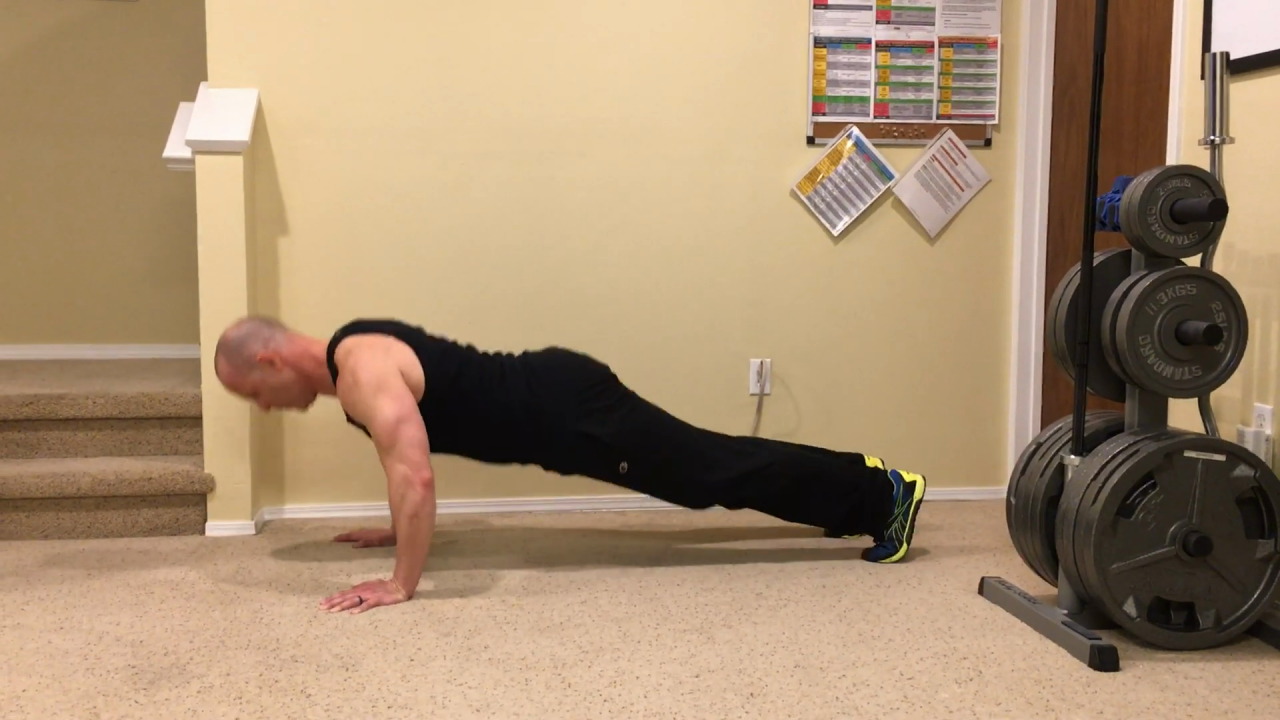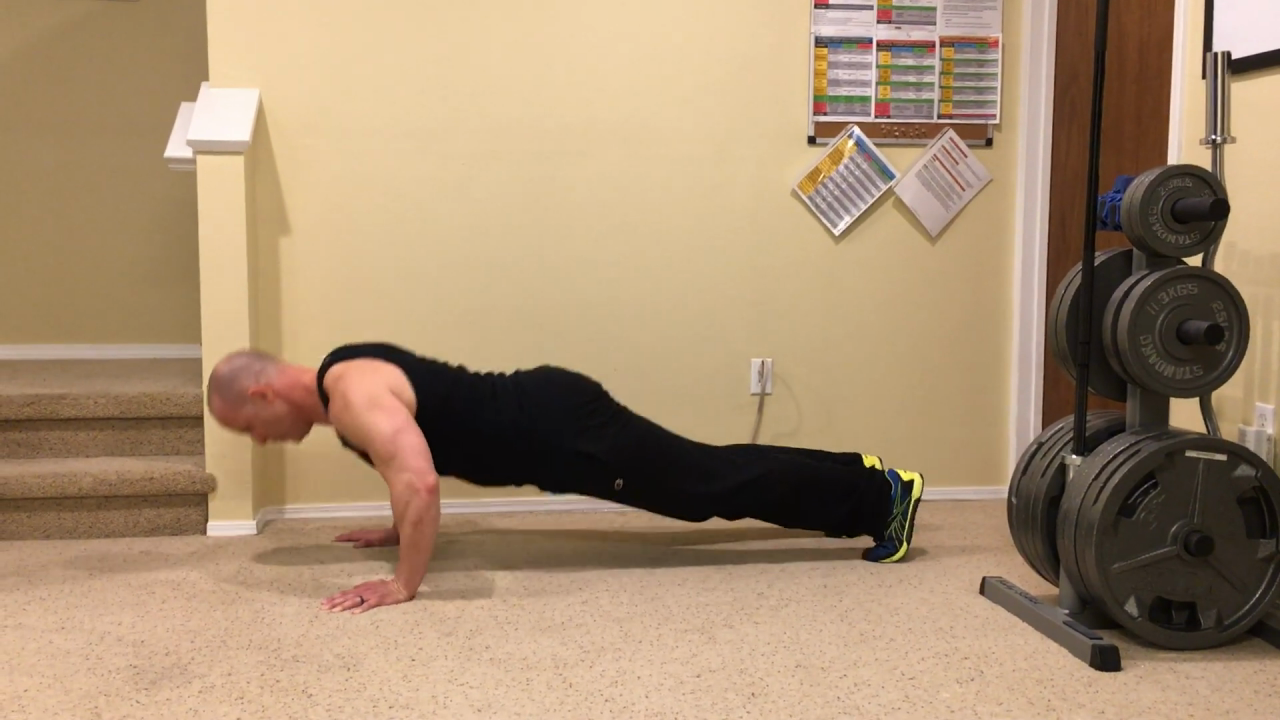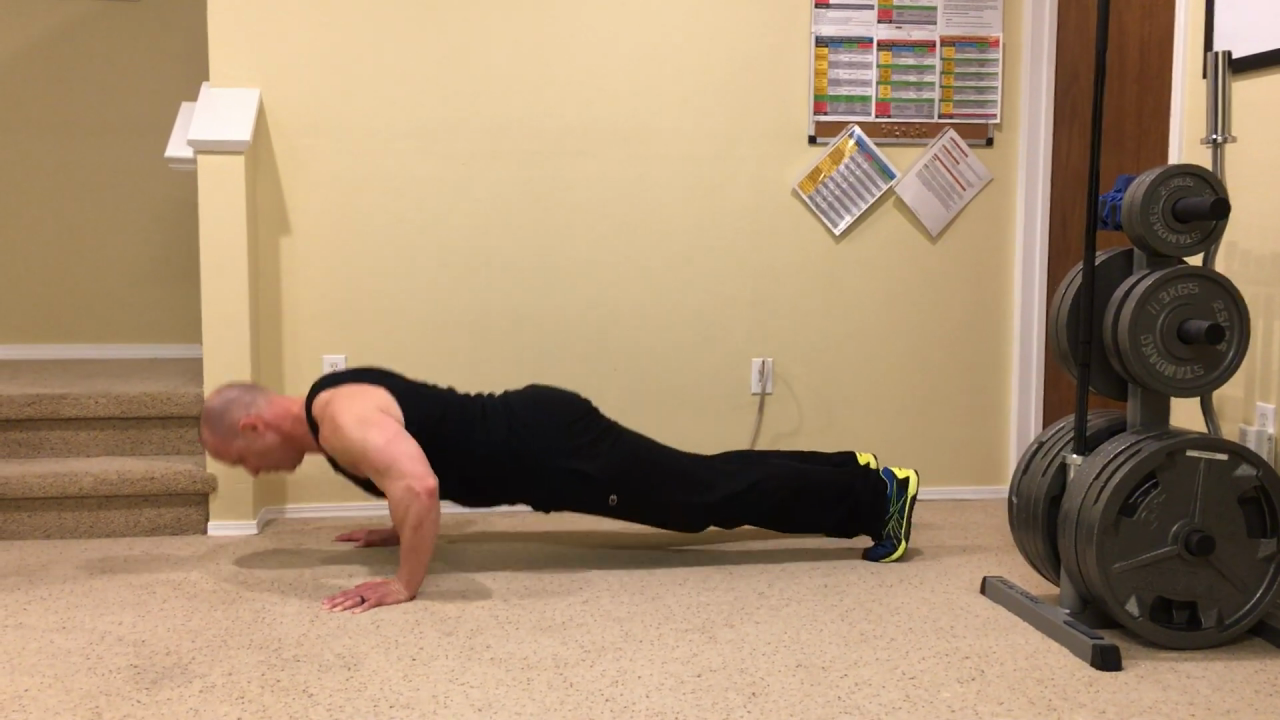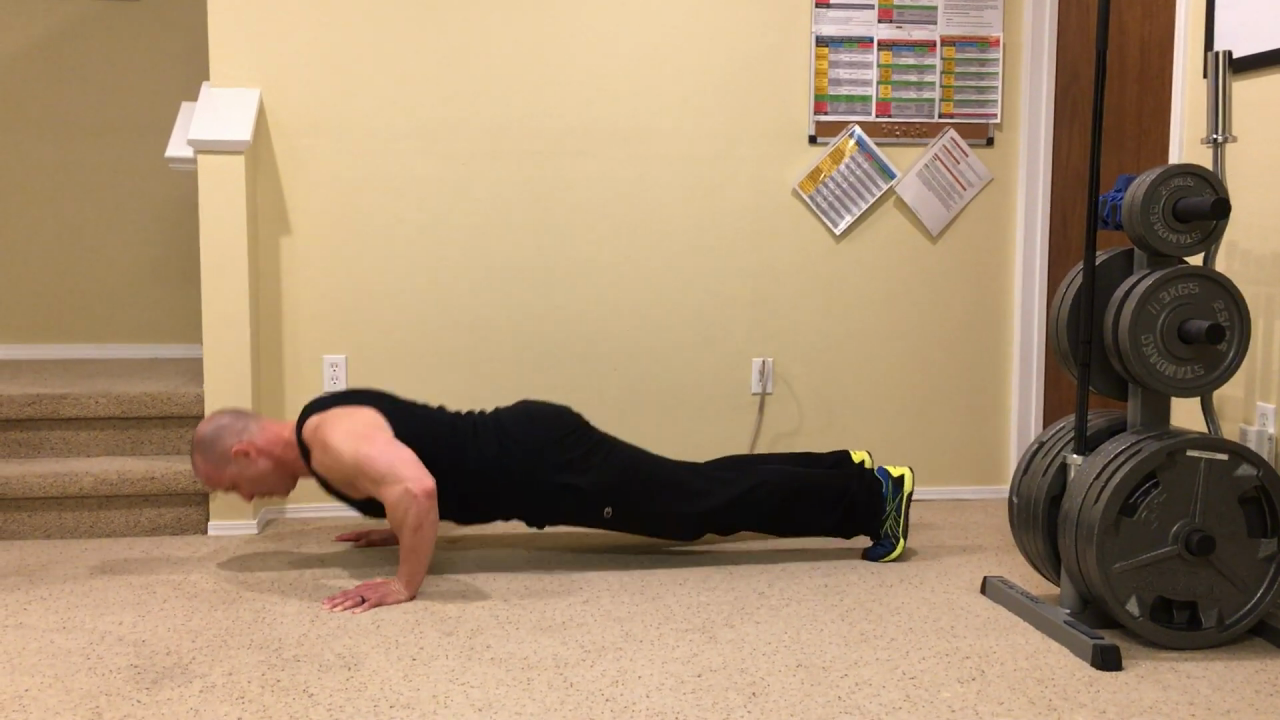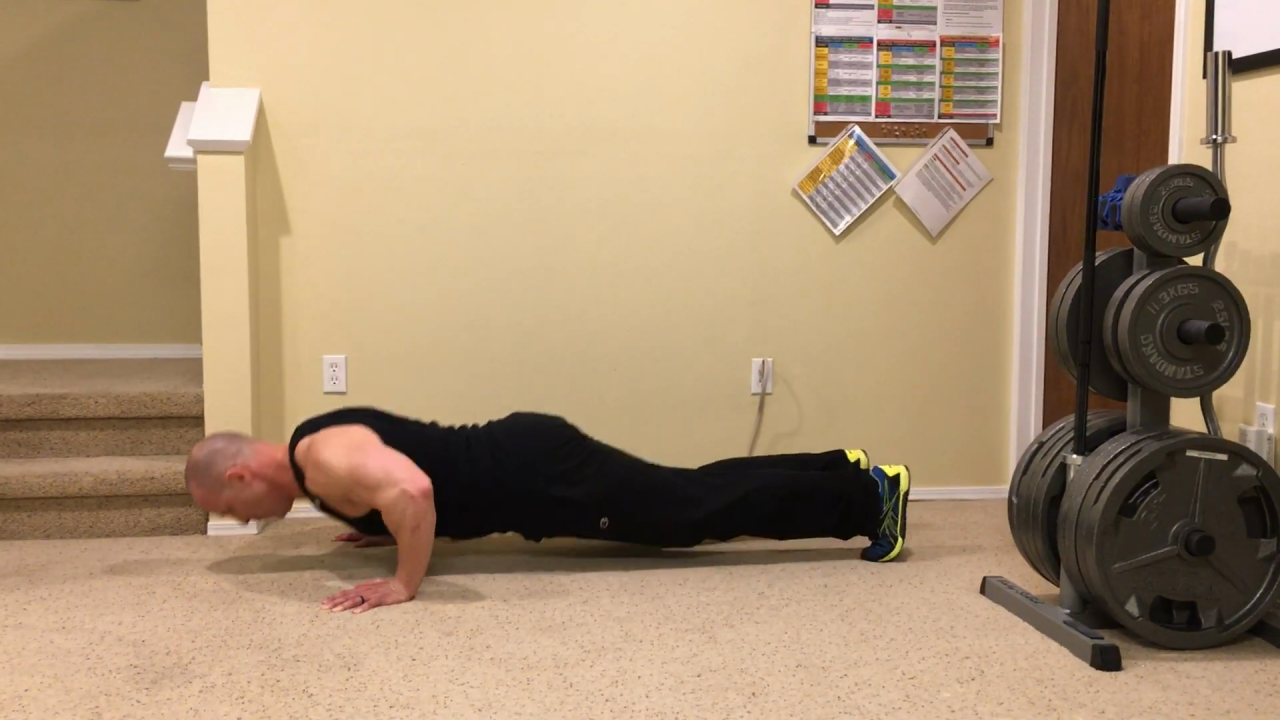
dt=0.1s
person 1, frame 1
left shoulder: (361, 369)
right shoulder: (353, 352)
left elbow: (413, 475)
right elbow: (411, 457)
left wrist: (401, 585)
right wrist: (397, 528)
left hip: (569, 412)
right hip: (550, 400)
left knee: (724, 476)
right knee: (720, 466)
left ankle: (883, 495)
right ankle: (865, 480)
person 1, frame 2
left shoulder: (350, 395)
right shoulder: (342, 376)
left elbow: (418, 480)
left wrist: (404, 583)
right wrist: (400, 530)
left hip: (561, 429)
right hip: (542, 411)
left knee: (720, 486)
right knee: (715, 475)
left ankle: (882, 493)
right ankle: (863, 475)
person 1, frame 3
left shoulder: (339, 419)
right shoulder: (335, 401)
left elbow: (420, 485)
left wrist: (404, 584)
right wrist: (399, 530)
left hip: (554, 450)
right hip: (533, 429)
left knee: (713, 496)
right knee: (709, 482)
left ankle: (877, 496)
right ankle: (856, 475)
person 1, frame 4
left shoulder: (327, 444)
right shoulder: (327, 424)
left elbow: (418, 489)
left wrist: (405, 584)
right wrist: (396, 526)
left hip: (543, 463)
right hip: (528, 443)
left knee: (711, 503)
right knee: (703, 486)
left ankle: (873, 493)
right ankle: (850, 473)
person 1, frame 5
left shoulder: (321, 462)
right shoulder: (321, 442)
left elbow: (413, 490)
left wrist: (404, 584)
right wrist: (389, 528)
left hip: (539, 477)
right hip: (521, 453)
left knee: (705, 509)
right knee: (699, 491)
left ankle: (869, 494)
right ankle: (845, 472)
